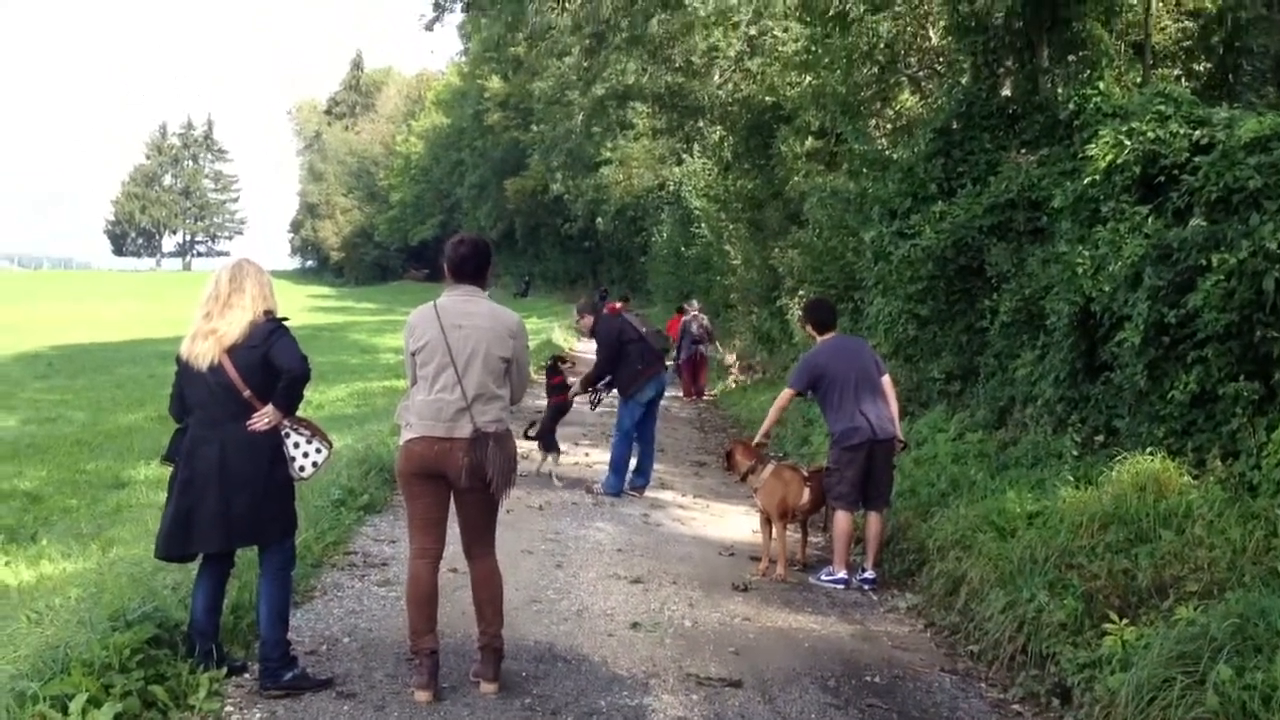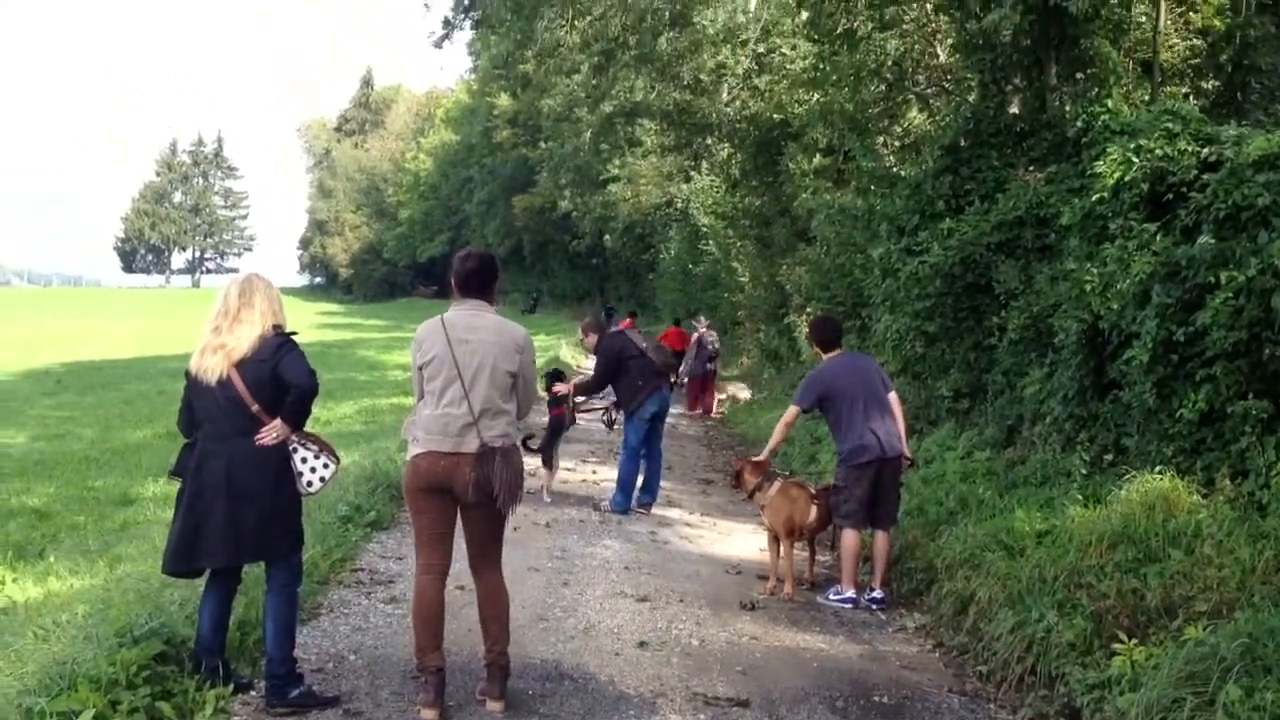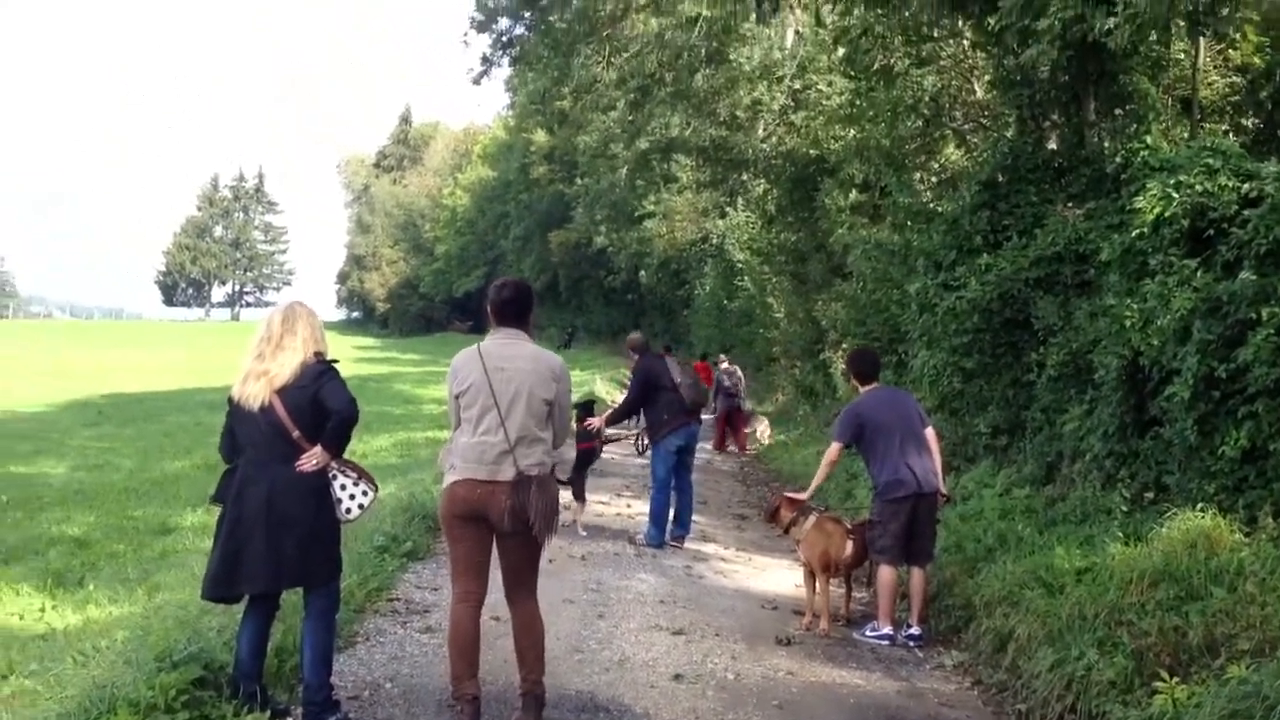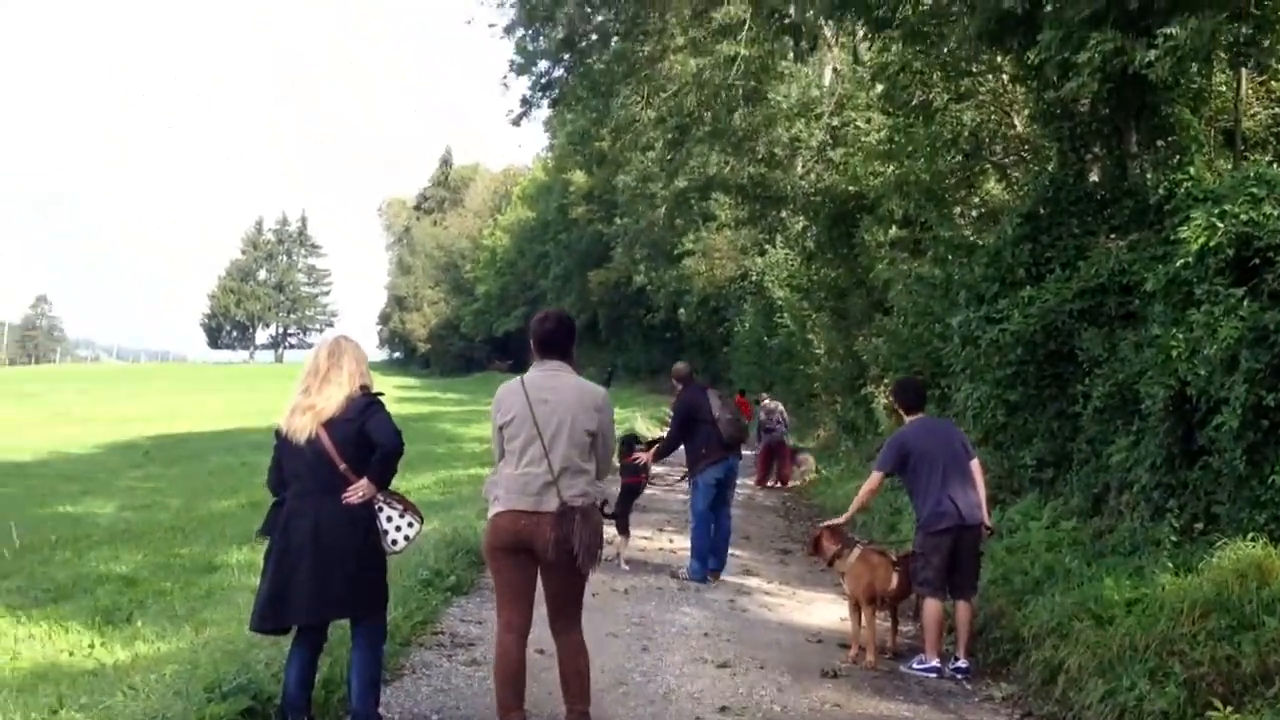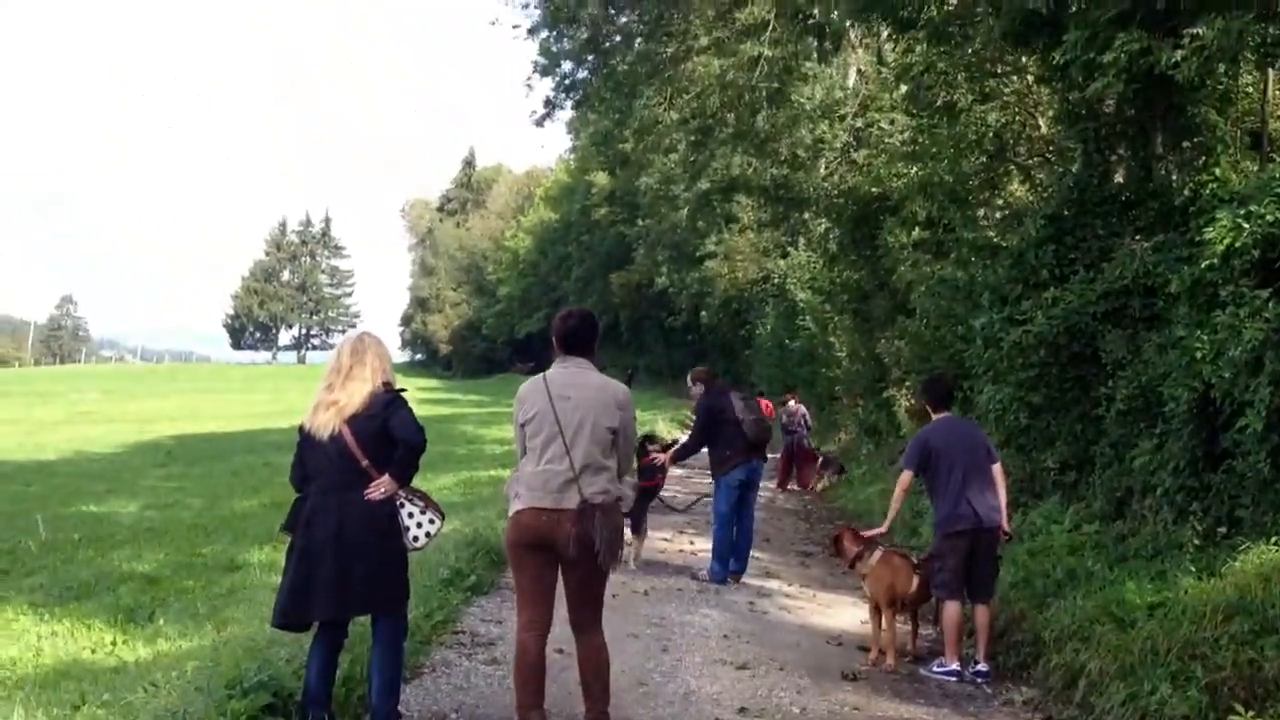
dt=0.5s
person 1, frame 1
left shoulder: (420, 318)
right shoulder: (508, 323)
left elbow: (413, 381)
right elbow: (517, 391)
left hip: (422, 442)
right hip: (482, 445)
left knee: (423, 552)
right knee: (482, 552)
left ankle: (424, 665)
right ankle: (489, 659)
person 1, frame 2
left shoulder: (427, 332)
right shoulder: (515, 337)
left elbow: (419, 396)
right elbow: (524, 405)
left hip: (429, 457)
right hip: (489, 461)
left knee: (430, 568)
right knee: (488, 568)
left ankle: (431, 681)
right ankle: (495, 677)
person 1, frame 3
left shoulder: (463, 361)
right shoulder: (551, 365)
left elbow: (455, 424)
right elbow: (560, 435)
left hip: (466, 485)
right hip: (525, 489)
left knee: (466, 596)
right knee: (523, 597)
person 1, frame 4
left shoulder: (507, 393)
right shoulder: (594, 397)
left elbow: (499, 457)
right elbow: (604, 465)
left hip: (510, 516)
left knee: (511, 627)
right knee: (568, 628)
person 1, frame 5
left shoulder: (529, 390)
right shoulder: (617, 394)
left elbow: (520, 454)
right elbow: (625, 463)
left hip: (531, 513)
right hip: (591, 517)
left knee: (531, 625)
right knee: (588, 627)
person 2, frame 1
left shoulder: (194, 342)
right shoulder: (267, 332)
left elbow: (179, 409)
right elbow: (297, 369)
right wrist: (280, 408)
left hip: (204, 463)
right hip: (254, 463)
left knee: (215, 557)
right knee: (276, 560)
left ankle: (204, 654)
right ankle: (276, 668)
person 2, frame 2
left shoulder: (203, 357)
right shoulder: (275, 346)
left elbow: (187, 423)
right elbow: (305, 383)
right wrist: (288, 423)
left hip: (212, 478)
right hip: (262, 479)
left knee: (222, 573)
right knee: (282, 576)
left ankle: (209, 670)
right ankle: (282, 686)
person 2, frame 3
left shoulder: (245, 384)
right shoulder: (316, 374)
left elbow: (229, 449)
right elbow: (345, 411)
right wrist: (328, 450)
left hip: (253, 503)
right hip: (302, 503)
left knee: (261, 598)
right knee: (320, 601)
person 2, frame 4
left shoulder: (294, 416)
right shoulder: (362, 407)
left elbow: (277, 482)
right elbow: (391, 443)
right wrist: (374, 482)
left hip: (300, 536)
right hip: (349, 536)
left knee: (309, 629)
right knee: (367, 632)
person 2, frame 5
left shoulder: (317, 413)
right shoulder: (385, 403)
left elbow: (299, 477)
right elbow: (413, 440)
right wrist: (396, 478)
left hip: (322, 531)
right hip: (371, 531)
left knee: (330, 626)
right knee: (387, 628)
person 3, frame 1
left shoulder: (812, 359)
right shoulder: (862, 345)
left elbow: (782, 402)
right elbow: (888, 387)
left wrist: (760, 436)
right wrist: (897, 430)
left hip: (850, 437)
right hip: (883, 434)
left knee: (843, 505)
right knee: (875, 506)
left ankle: (839, 571)
right ankle: (869, 571)
person 3, frame 2
left shoulder: (819, 377)
right shoulder: (868, 362)
left elbow: (787, 420)
right elbow: (895, 403)
left wrist: (765, 456)
right wrist: (904, 446)
left hip: (859, 454)
right hip: (890, 451)
left knee: (851, 523)
right knee: (882, 525)
left ankle: (847, 591)
right ankle: (877, 591)
person 3, frame 3
left shoulder: (856, 410)
right shoulder: (905, 397)
left elbow: (832, 456)
right elbow: (932, 439)
left wrist: (808, 492)
right wrist: (940, 482)
left hip: (894, 490)
right hip: (926, 487)
left knee: (887, 559)
right knee: (918, 561)
left ankle: (883, 627)
right ankle: (914, 627)
person 3, frame 4
left shoulder: (900, 439)
right shoulder: (950, 428)
left elbow: (872, 485)
right elbow: (976, 470)
left wrist: (846, 516)
right wrist: (984, 513)
left hip: (936, 521)
right hip: (970, 519)
left knee: (932, 592)
right knee: (963, 593)
left ankle: (930, 660)
right ankle: (961, 660)
person 3, frame 5
left shoulder: (925, 437)
right shoulder: (975, 430)
left elbow: (904, 485)
right elbow: (998, 474)
left wrist: (886, 525)
right wrist: (1003, 517)
left hip: (954, 524)
right hip: (988, 522)
left knee: (951, 595)
right knee: (982, 597)
left ankle: (951, 663)
right ankle: (981, 663)
person 4, frame 1
left shoulder: (605, 329)
right shoulder: (615, 323)
left elbow: (603, 366)
left wrist: (582, 385)
right wrist: (610, 383)
left hip: (640, 382)
right hip: (656, 377)
left knee: (623, 434)
right knee: (645, 434)
left ankle: (612, 485)
right ankle: (638, 483)
person 4, frame 2
left shoulder: (607, 346)
right shoulder: (619, 340)
left elbow: (598, 382)
left wrist: (571, 389)
left hip: (644, 397)
right hip: (661, 391)
left knee: (631, 451)
right knee: (652, 450)
left ankle: (620, 503)
right ankle: (646, 501)
person 4, frame 3
left shoulder: (643, 367)
right shoulder: (665, 363)
left elbow: (632, 403)
left wrist: (605, 420)
right wrist: (641, 422)
left hip: (670, 430)
right hip: (690, 424)
left knee: (661, 484)
right knee: (683, 481)
left ankle: (654, 537)
right ankle: (679, 534)
person 4, frame 4
left shoulder: (684, 400)
right shoulder: (712, 395)
left elbow: (676, 436)
left wrist: (653, 455)
left hip: (708, 463)
right hip: (730, 458)
left knee: (701, 518)
right knee: (722, 515)
left ankle: (697, 570)
right ankle: (715, 568)
person 4, frame 5
left shoulder: (707, 403)
right shoulder: (731, 397)
left elbow: (697, 440)
left wrist: (672, 457)
right wrist: (679, 450)
left hip: (732, 465)
right hip: (754, 460)
left knee: (723, 520)
right knee: (745, 518)
left ankle: (718, 572)
right ankle: (736, 570)
